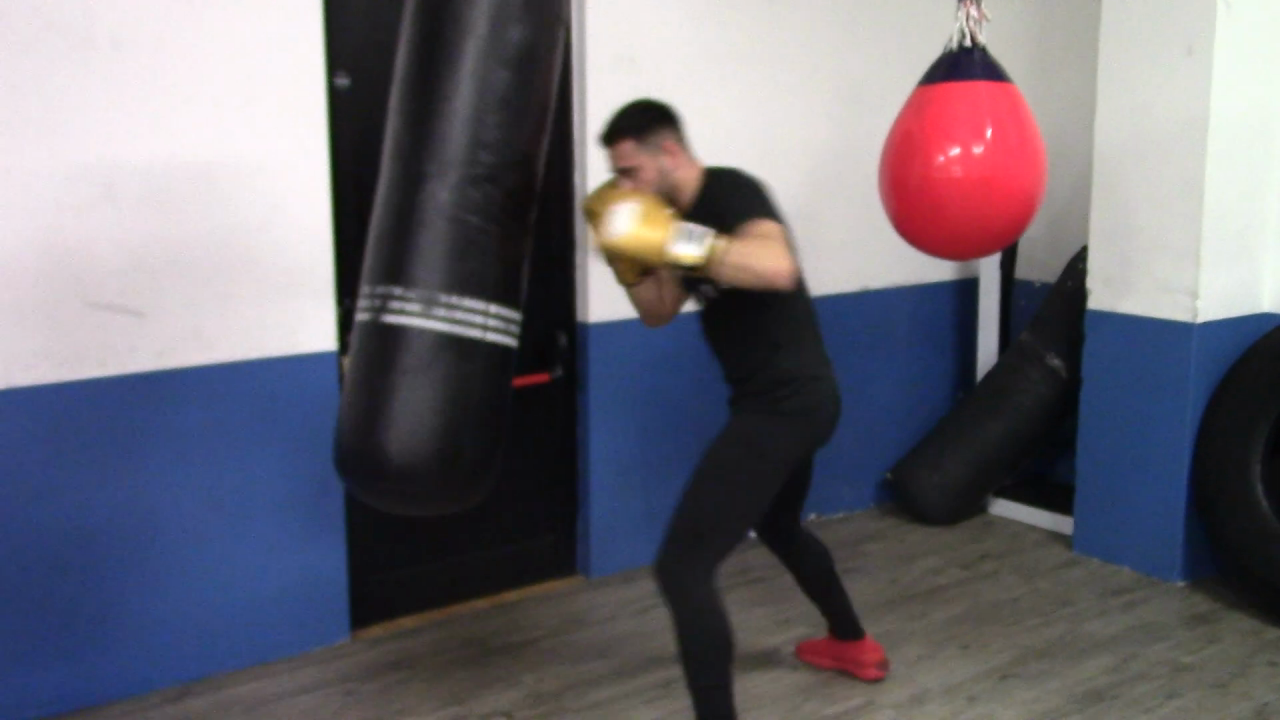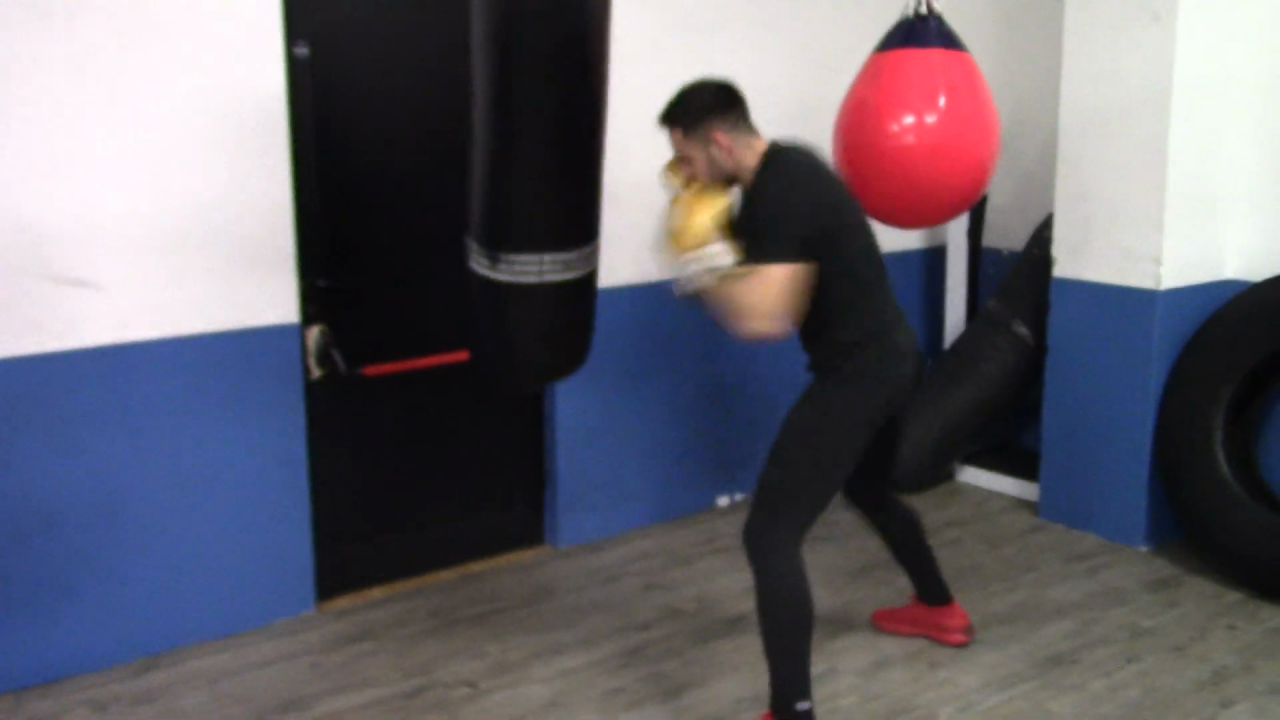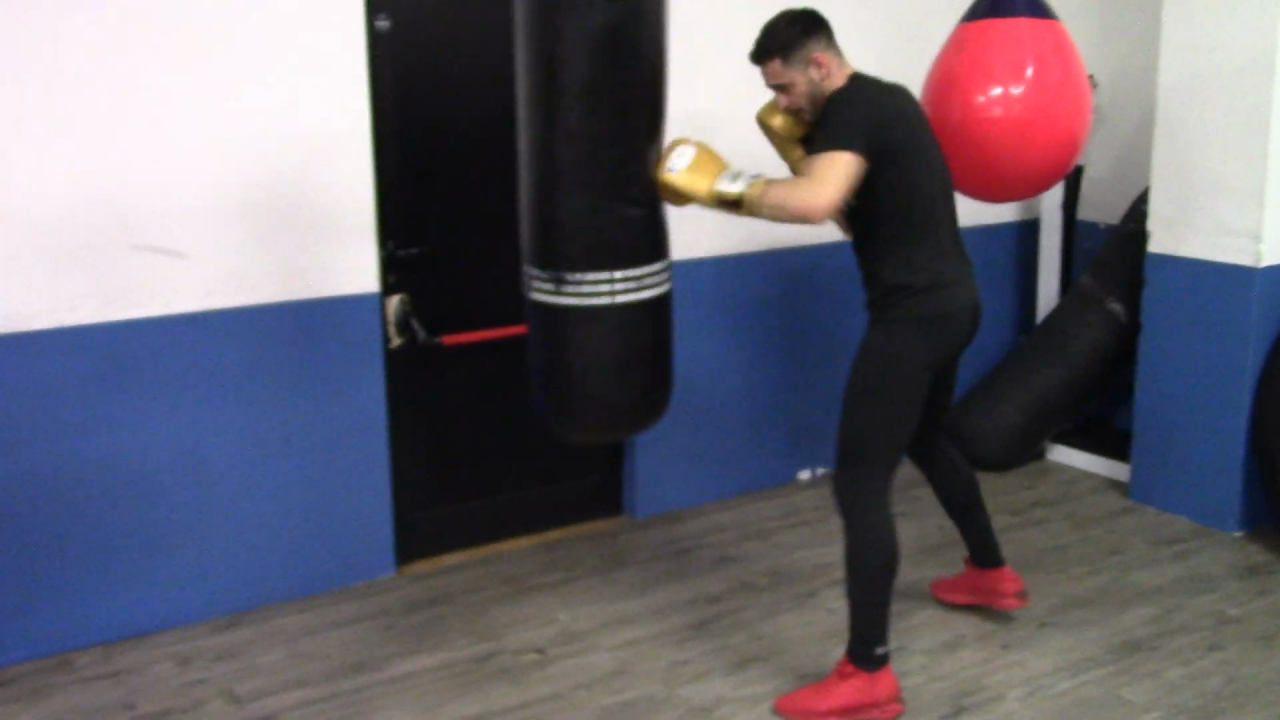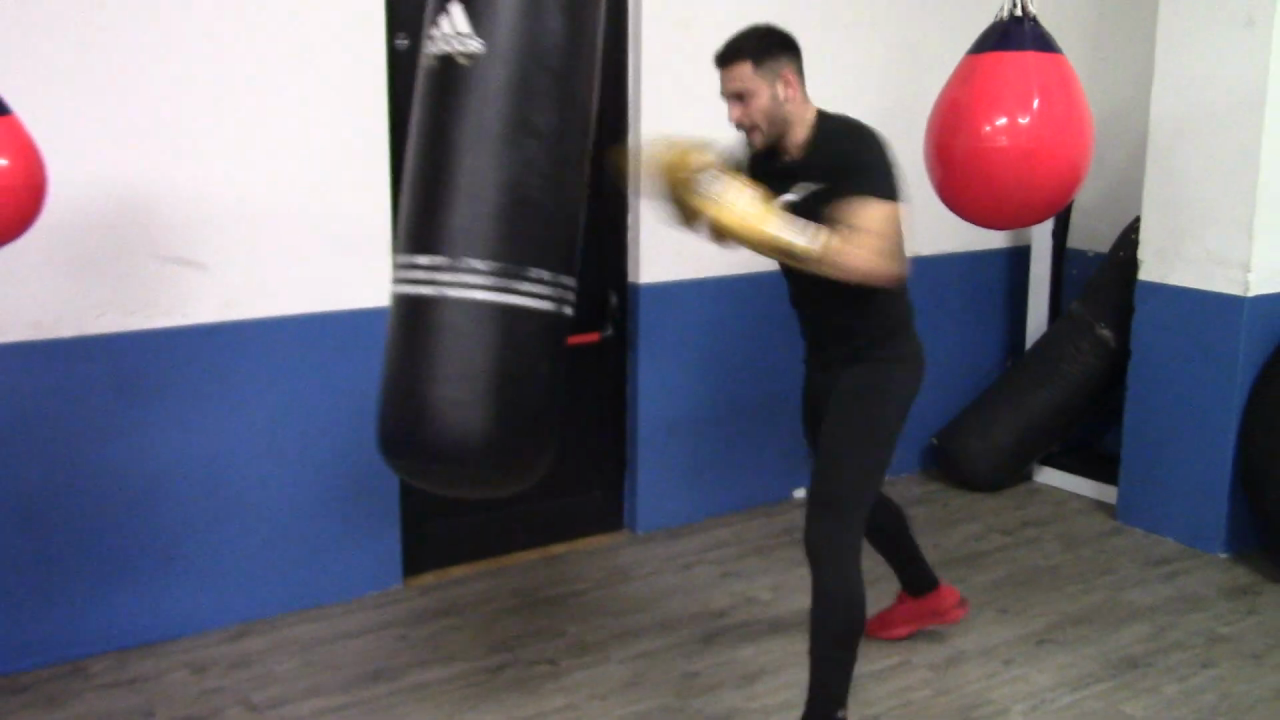
dt=1s
person 1, frame 1
left shoulder: (730, 192)
right shoulder: (689, 210)
left elbow: (776, 269)
right elbow: (657, 310)
left wrist: (672, 241)
right wrist: (625, 248)
left hip: (781, 402)
right hip: (808, 394)
left knee: (681, 568)
right knee: (778, 525)
right ankle: (854, 644)
person 1, frame 2
left shoulder: (781, 198)
right shoulder: (782, 168)
left elbow: (764, 320)
left wrist: (705, 260)
right wrist: (716, 222)
left hip: (858, 372)
right hip: (893, 355)
left knee: (769, 537)
right knee: (865, 491)
right ankle: (939, 610)
person 1, frame 3
left shoulder: (855, 108)
right shoulder: (880, 101)
left elbow: (813, 204)
right elbow: (839, 201)
left wrist: (721, 185)
right wrist: (797, 147)
left hip: (916, 313)
right hip: (950, 300)
left knee: (859, 484)
right knee: (926, 439)
right ankle: (992, 572)
person 1, frame 4
left shoulder: (853, 148)
right shoulder: (767, 155)
left elbow: (873, 262)
left hip: (876, 361)
right hip: (827, 359)
left knee: (830, 534)
right knee: (852, 491)
right ankle: (928, 595)
